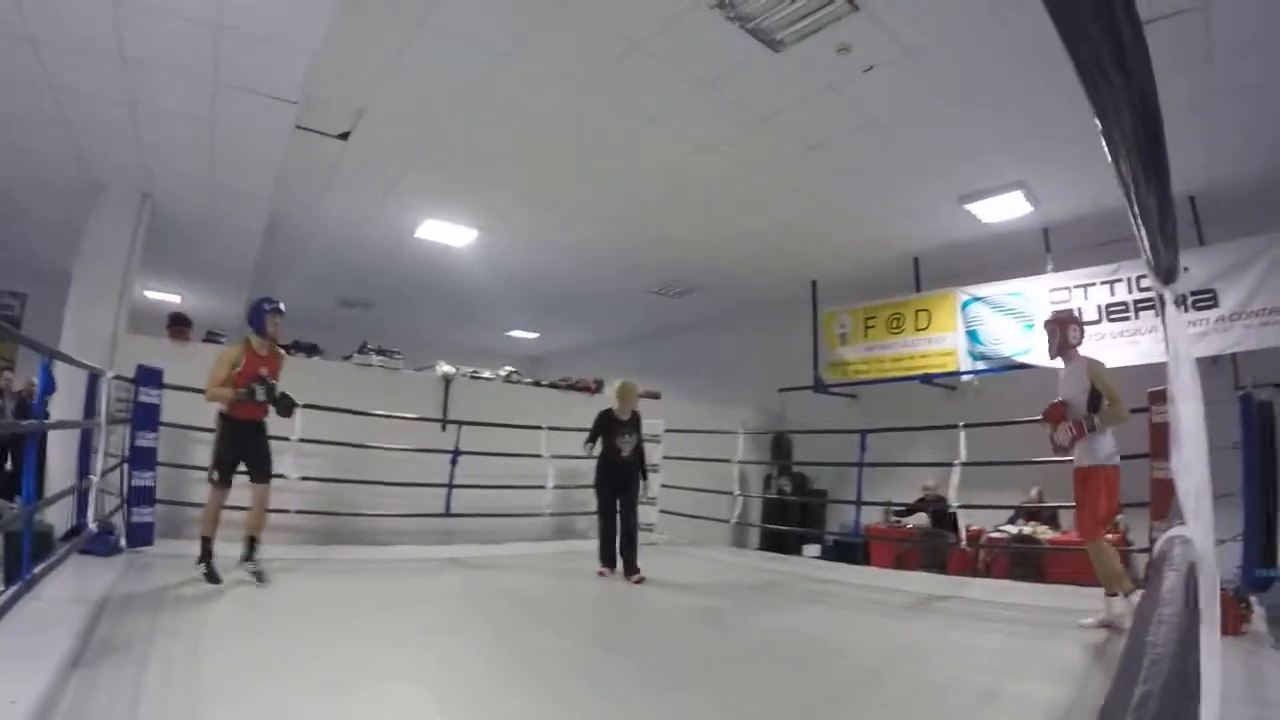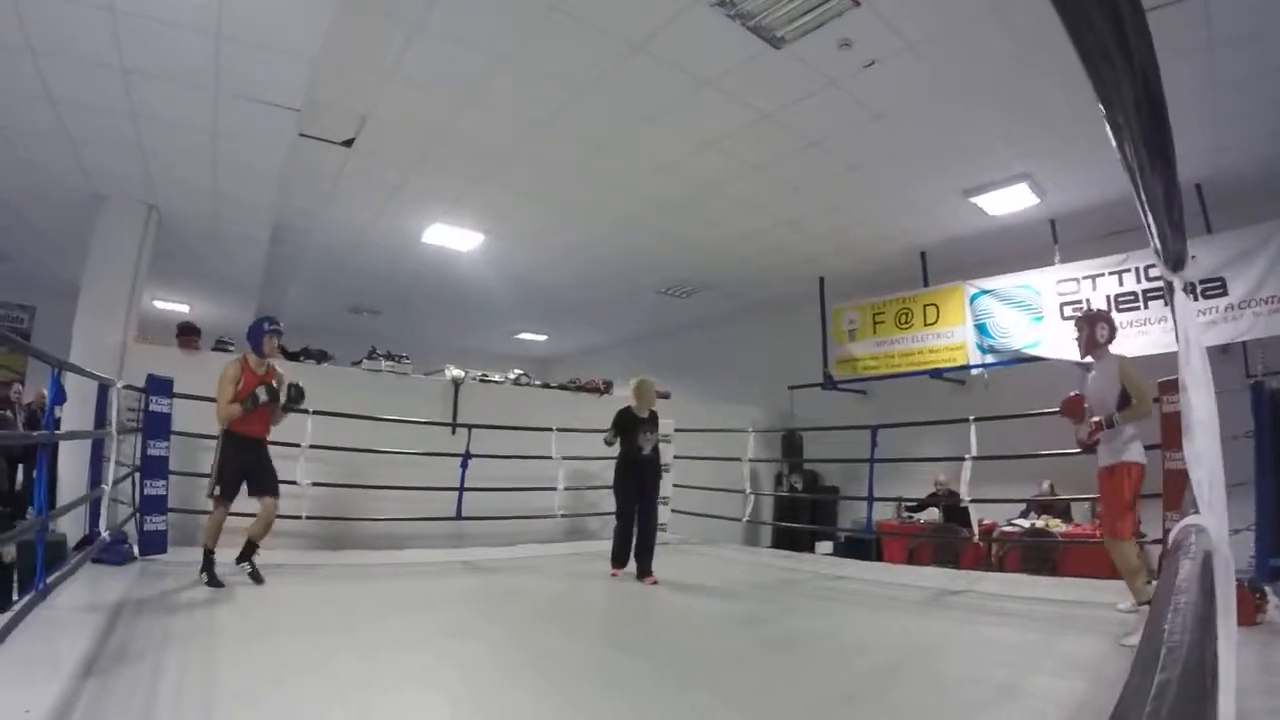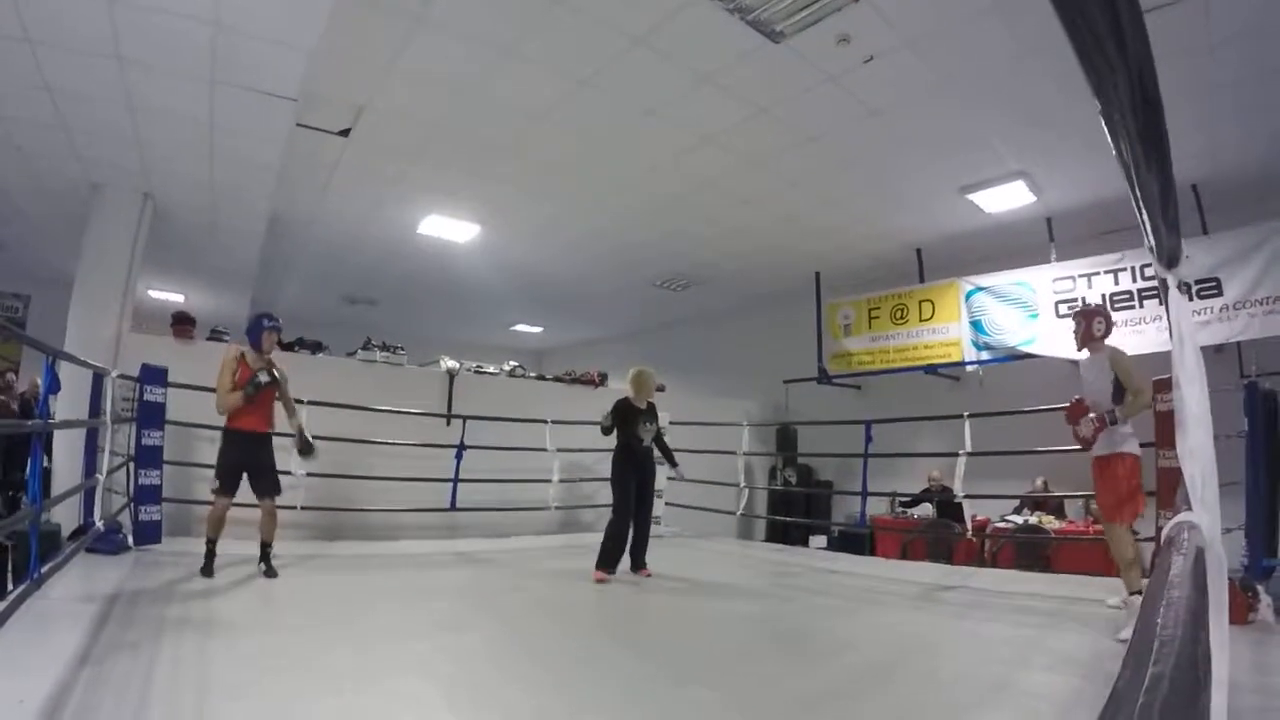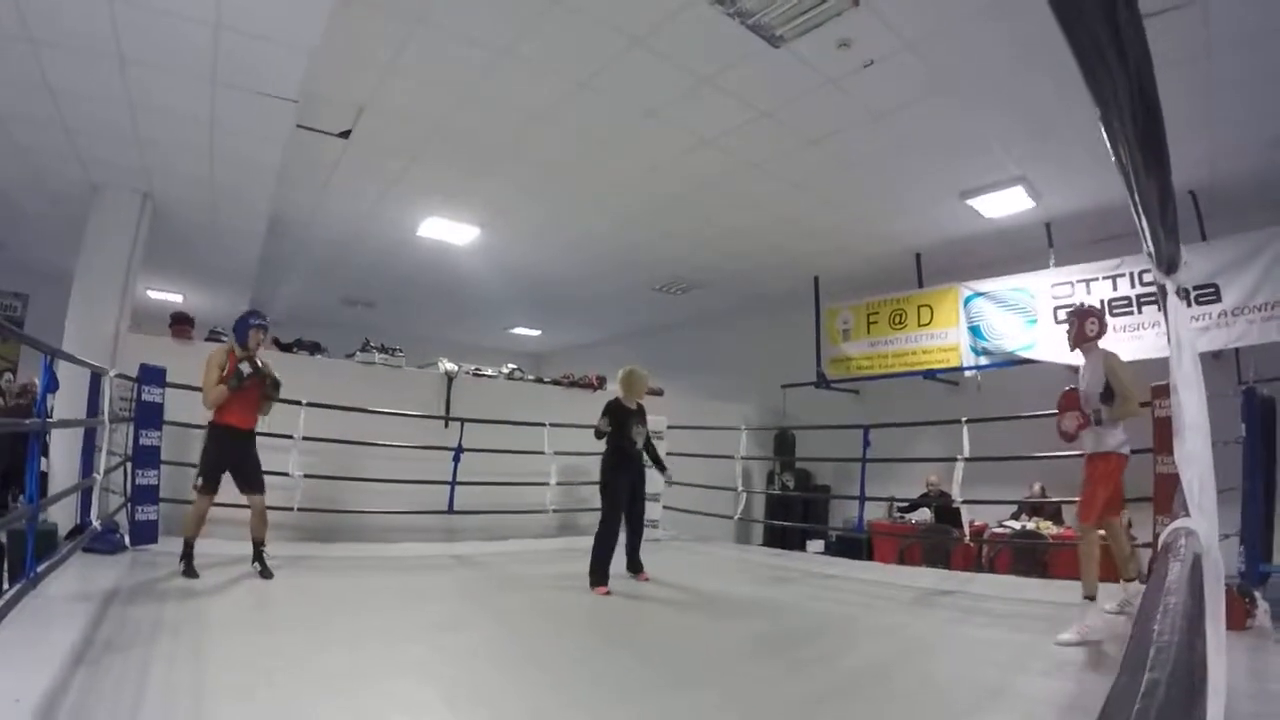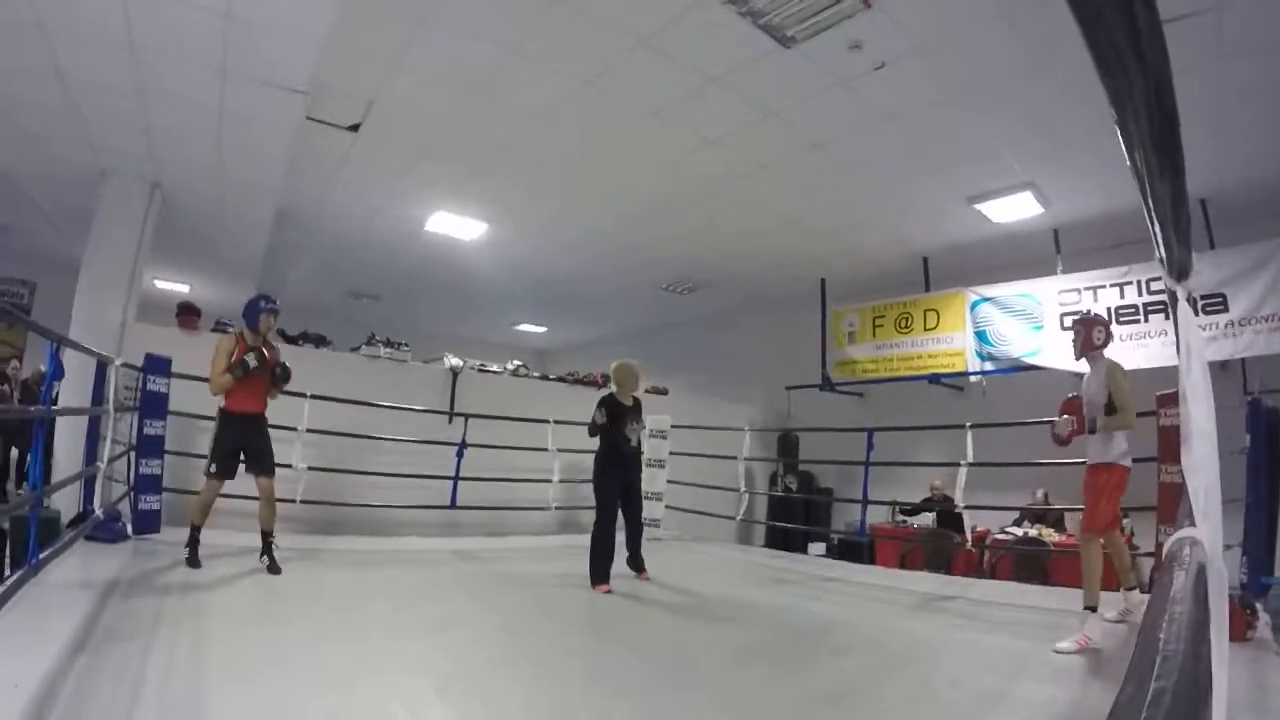
dt=0.3s
person 1, frame 1
left shoulder: (1091, 368)
right shoulder: (1065, 373)
left elbow: (1121, 410)
left wrist: (1081, 427)
right wrist: (1058, 427)
left hip: (1100, 461)
right hip: (1083, 461)
left knee: (1094, 537)
right knee: (1090, 536)
left ankle: (1129, 605)
right ankle: (1113, 607)
person 1, frame 2
left shoulder: (1120, 365)
right shoulder: (1093, 376)
left elbow: (1147, 406)
left wrist: (1105, 424)
right wrist: (1083, 422)
left hip: (1125, 460)
right hip: (1108, 460)
left knee: (1115, 537)
right knee: (1119, 534)
left ankle: (1150, 616)
right ankle: (1144, 593)
person 1, frame 3
left shoulder: (1115, 358)
right shoulder: (1085, 365)
left elbow: (1144, 397)
left wrist: (1104, 421)
right wrist: (1083, 420)
left hip: (1121, 452)
right hip: (1102, 452)
left knee: (1113, 525)
right knee: (1118, 523)
left ankle: (1140, 609)
right ankle: (1135, 592)
person 1, frame 4
left shoulder: (1108, 360)
right shoulder: (1086, 365)
left elbow: (1133, 406)
left wrist: (1089, 420)
right wrist: (1074, 413)
left hip: (1109, 451)
right hip: (1096, 451)
left knee: (1087, 525)
right knee: (1111, 522)
left ankle: (1088, 618)
right ankle: (1132, 591)
person 1, frame 5
left shoulder: (1111, 371)
right shoulder: (1091, 375)
left elbow: (1128, 418)
left wrist: (1083, 425)
right wrist: (1074, 421)
left hip: (1112, 464)
right hip: (1099, 462)
left knee: (1088, 537)
right knee: (1110, 533)
left ankle: (1089, 628)
right ankle: (1132, 600)
person 2, frame 1
left shoulder: (279, 357)
right shoulder: (236, 351)
right elbow: (211, 392)
left wrist: (279, 400)
right wrist: (246, 392)
left hip: (257, 429)
right hip: (232, 427)
left knee: (262, 496)
right knee: (219, 495)
left ankle: (250, 556)
right ankle: (206, 558)
person 2, frame 2
left shoulder: (276, 375)
right shoulder: (235, 368)
right elbow: (222, 416)
left wrist: (287, 404)
right wrist: (252, 401)
left hip: (259, 446)
right hip: (233, 444)
left knee: (270, 507)
right knee: (221, 509)
left ankle: (246, 557)
right ankle: (207, 566)
person 2, frame 3
left shoulder: (277, 371)
right shoulder: (233, 361)
left elbow: (287, 406)
right elbow: (222, 405)
left wrist: (299, 433)
right wrist: (252, 386)
left hip: (261, 442)
right hip: (234, 439)
left knee: (269, 505)
right knee: (221, 505)
left ankle: (265, 558)
right ankle: (209, 555)
person 2, frame 4
left shoulder: (262, 367)
right shoulder: (220, 357)
right elbow: (208, 401)
left wrist: (271, 395)
right wrist: (235, 379)
left hip: (246, 439)
right hip: (220, 435)
left knee: (259, 504)
right knee: (203, 502)
left ankle: (258, 557)
right ankle: (186, 556)
person 2, frame 5
left shoulder: (271, 351)
right shoulder: (229, 343)
right elbow: (215, 387)
left wrist: (280, 380)
right wrist: (240, 368)
left hip: (257, 424)
right hip: (231, 420)
left knee: (267, 489)
right knee: (211, 488)
left ankle: (267, 550)
right ankle: (192, 545)
person 3, frame 1
left shoulder: (636, 417)
right shoulder: (605, 417)
left elbow: (639, 447)
right elbow: (591, 439)
left wrist: (644, 475)
right wrist: (588, 447)
left hip: (629, 474)
right hip: (607, 473)
left knee: (629, 520)
right knee: (607, 518)
left ankle: (631, 568)
right ankle: (607, 563)
person 3, frame 2
left shoulder: (654, 416)
right shoulder: (624, 415)
right elbow: (612, 439)
left wrist: (658, 474)
right wrist: (609, 439)
left hip: (649, 474)
right hip: (626, 472)
left knee: (648, 522)
right knee: (625, 520)
left ankle: (645, 570)
right ankle: (618, 562)
person 3, frame 3
left shoulder: (651, 407)
right shoulder: (622, 405)
left elbow: (658, 438)
right elbow: (607, 432)
left wrist: (673, 464)
right wrist: (605, 424)
left hip: (646, 466)
right hip: (624, 465)
left knee: (644, 516)
right knee: (621, 515)
left ankle: (638, 563)
right ankle: (604, 566)
person 3, frame 4
left shoulder: (640, 409)
right shoulder: (613, 406)
left elbow: (647, 442)
right elbow: (600, 435)
left wrist: (662, 468)
right wrist: (600, 429)
left hip: (636, 469)
right hip: (615, 469)
left knee: (636, 520)
right knee: (610, 521)
left ankle: (635, 566)
right ankle: (598, 579)
person 3, frame 5
left shoulder: (637, 403)
right shoulder: (608, 402)
right elbow: (593, 432)
left wrist: (639, 467)
right wrist: (596, 422)
left hip: (630, 468)
right hip: (608, 467)
left knee: (635, 517)
right knee: (606, 521)
left ankle: (636, 562)
right ankle: (599, 578)
